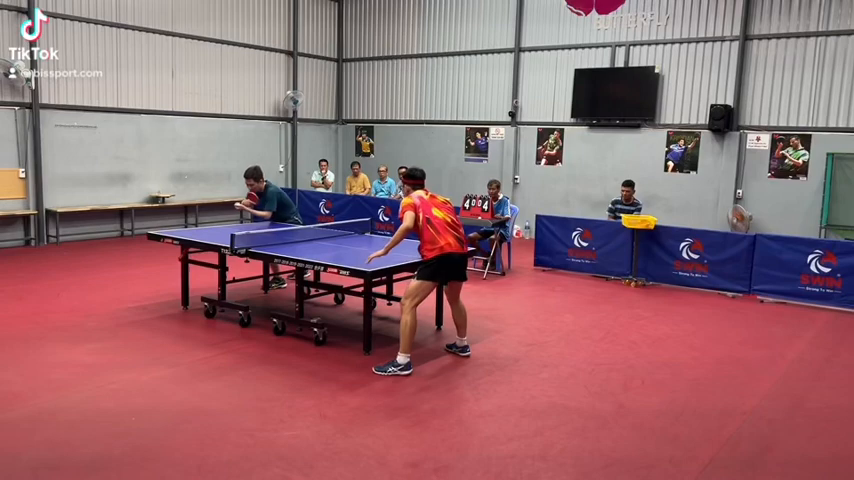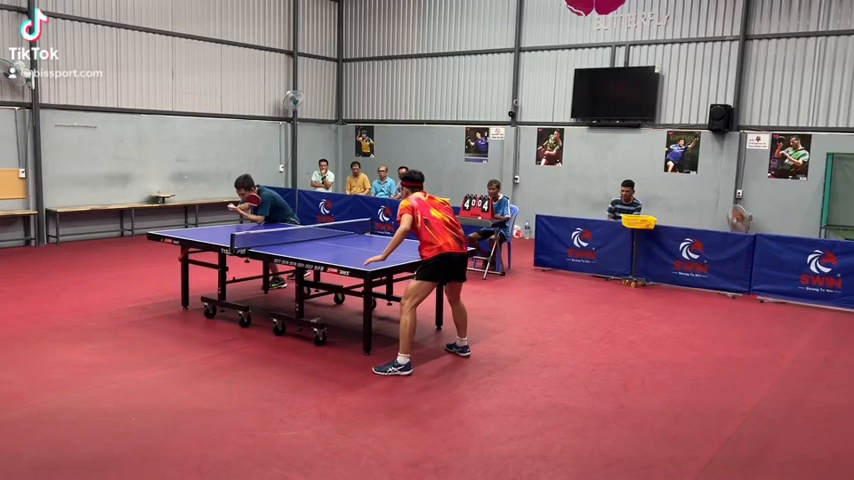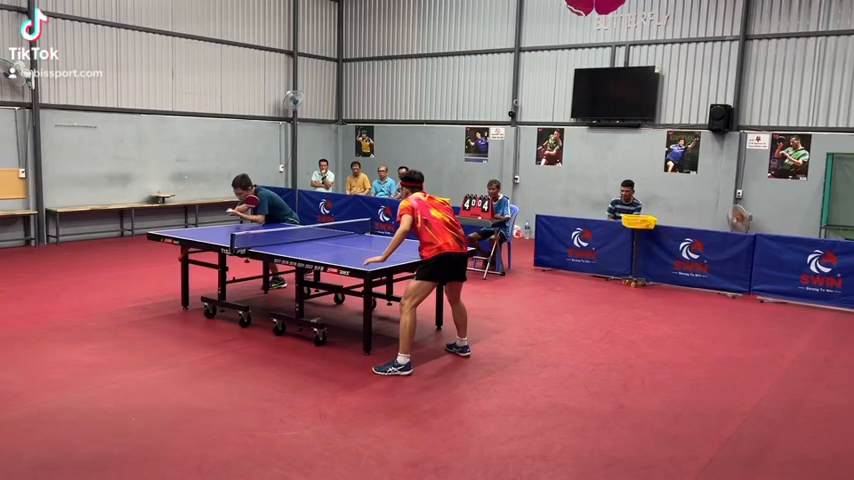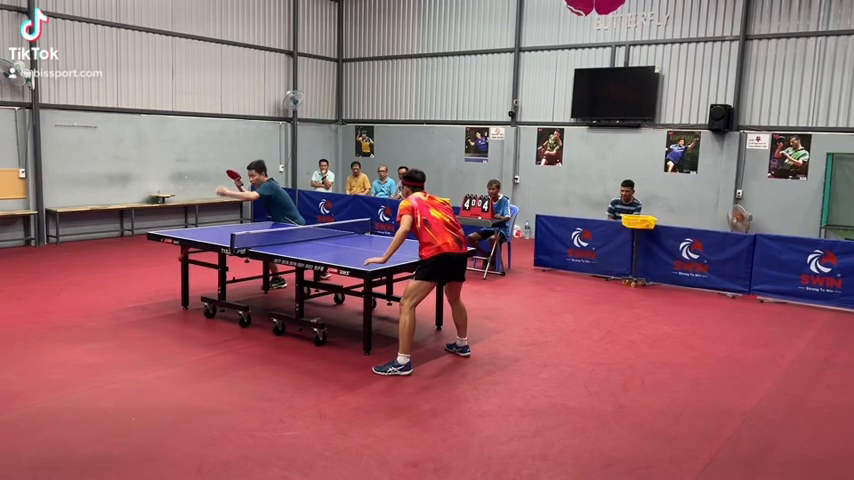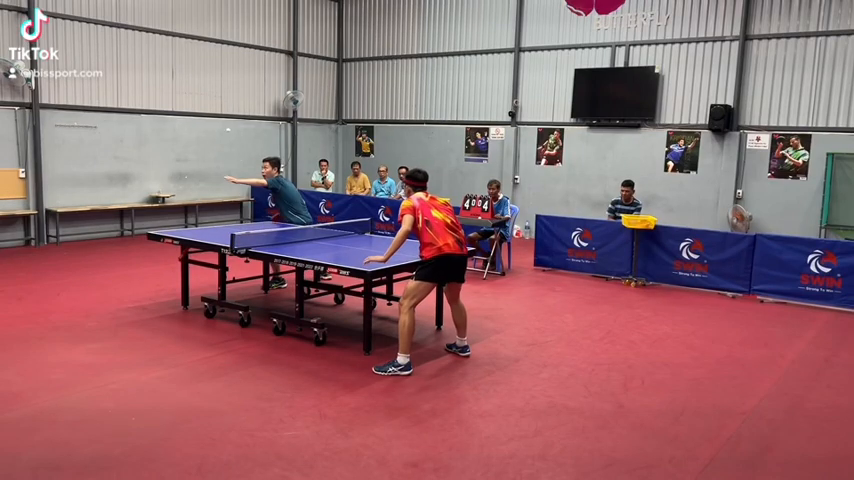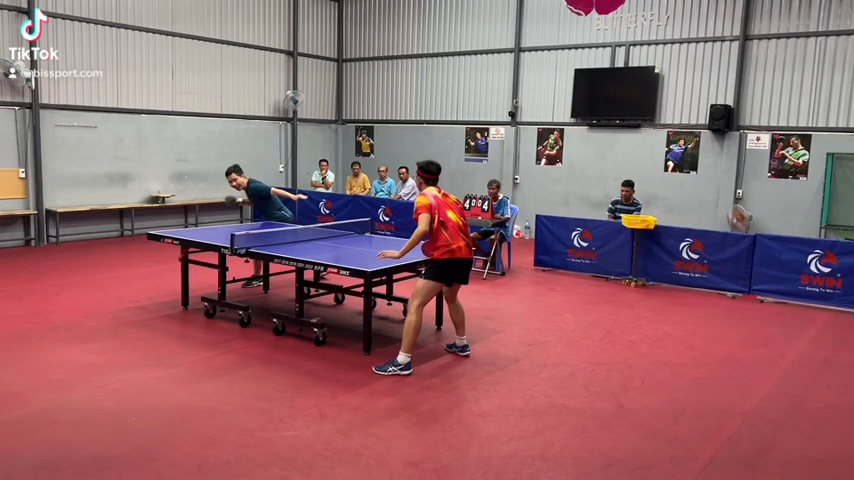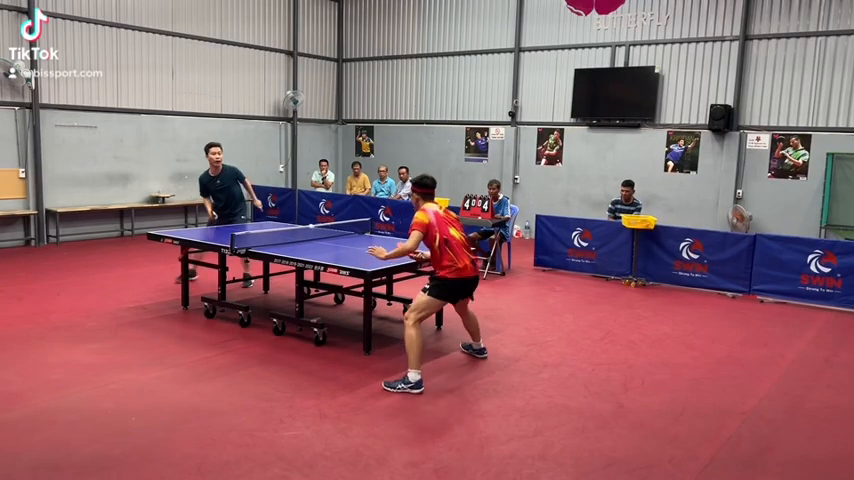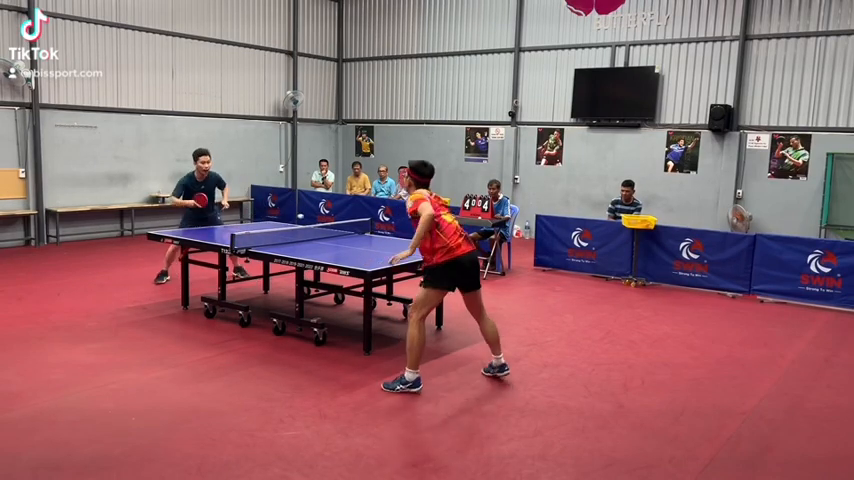
dt=0.4s
person 1, frame 1
left shoulder: (410, 200)
right shoulder: (442, 200)
left elbow: (408, 226)
left wrist: (385, 250)
left hip: (438, 256)
right hip: (460, 252)
left knee: (408, 304)
right knee: (454, 298)
left ankle: (403, 361)
right ankle: (462, 344)
person 1, frame 2
left shoulder: (408, 202)
right shoulder: (441, 201)
left elbow: (405, 228)
right elbow: (456, 228)
left wrist: (384, 255)
left hip: (438, 256)
right hip: (460, 252)
left knee: (407, 304)
right knee: (454, 299)
left ankle: (403, 362)
right ankle: (462, 345)
person 1, frame 3
left shoulder: (408, 203)
right shoulder: (441, 201)
left elbow: (405, 228)
left wrist: (384, 257)
left hip: (438, 256)
right hip: (460, 252)
left knee: (407, 304)
right knee: (454, 299)
left ankle: (403, 362)
right ankle: (462, 345)
person 1, frame 4
left shoulder: (408, 203)
right shoulder: (441, 201)
left elbow: (405, 229)
left wrist: (384, 258)
left hip: (437, 256)
right hip: (459, 253)
left knee: (407, 304)
right knee: (454, 299)
left ankle: (403, 362)
right ankle: (462, 345)
person 1, frame 5
left shoulder: (410, 203)
right shoulder: (442, 202)
left elbow: (406, 229)
left wrist: (385, 257)
left hip: (438, 256)
right hip: (460, 254)
left knee: (406, 304)
right knee: (454, 299)
left ankle: (403, 362)
right ankle: (462, 344)
person 1, frame 6
left shoulder: (424, 198)
right shoulder: (451, 198)
left elbow: (423, 229)
left wrist: (399, 253)
left hip: (446, 257)
right hip: (465, 255)
left knee: (415, 305)
right knee: (451, 298)
left ankle: (403, 361)
right ankle: (461, 344)
person 1, frame 7
left shoulder: (423, 214)
right shoulder: (448, 213)
left elbow: (411, 246)
left wrist: (386, 255)
right wrist: (428, 256)
left hip: (450, 276)
right hip: (470, 272)
left knee: (411, 318)
right knee: (463, 308)
left ankle: (413, 379)
right ankle: (478, 346)
person 1, frame 8
left shoulder: (416, 197)
right shoulder: (433, 196)
left elbow: (429, 214)
left wrist: (409, 250)
left hip: (445, 261)
right hip: (468, 255)
left knee: (416, 316)
right knee: (480, 314)
left ankle: (411, 378)
right ankle: (499, 363)
person 2, frame 1
left shoulder: (272, 191)
right shoulder: (256, 190)
left elbow: (267, 215)
right elbow: (244, 204)
left wrist: (246, 209)
right wrist: (247, 203)
left hip: (291, 222)
right hip: (279, 222)
left ankle: (278, 279)
person 2, frame 2
left shoulder: (265, 195)
left elbow: (259, 219)
right elbow: (239, 209)
left wrist: (239, 211)
right wrist: (248, 204)
left hip: (289, 223)
right hip: (276, 223)
left ankle: (277, 279)
person 2, frame 3
left shoulder: (262, 195)
right shoulder: (249, 196)
left elbow: (260, 219)
right elbow: (237, 210)
left wrist: (239, 214)
right wrist: (246, 205)
left hip: (289, 223)
right hip: (277, 223)
left ankle: (277, 279)
person 2, frame 4
left shoulder: (268, 186)
right shoulder: (265, 185)
left elbow: (251, 196)
right elbow: (250, 196)
left wrist: (227, 193)
right wrist: (240, 187)
left hip: (293, 225)
right hip: (293, 224)
left ankle: (277, 279)
person 2, frame 5
left shoulder: (277, 181)
right shoulder: (285, 183)
left elbow: (260, 182)
right elbow: (302, 202)
left wrist: (237, 181)
left hip: (298, 224)
right hip: (306, 221)
left ankle: (278, 279)
person 2, frame 6
left shoulder: (254, 186)
right shoulder: (249, 188)
left elbow: (274, 191)
left wrist: (294, 196)
right wrist: (242, 202)
left hip: (282, 218)
left ankle: (257, 277)
person 2, frame 7
left shoulder: (232, 171)
right shoulder: (204, 178)
left elbow: (245, 181)
right elbow: (206, 197)
left wrist: (254, 198)
right wrist: (209, 209)
left hip: (237, 212)
right hip: (218, 214)
left ankle: (247, 275)
right ankle: (191, 271)
person 2, frame 8
left shoulder: (214, 177)
right shoulder: (186, 180)
left elbow: (225, 187)
right elbow: (174, 200)
left wrist: (225, 200)
right wrist: (188, 202)
left hip: (210, 215)
right hip: (191, 216)
right knee: (176, 244)
left ankle: (237, 268)
right ankle: (164, 272)
